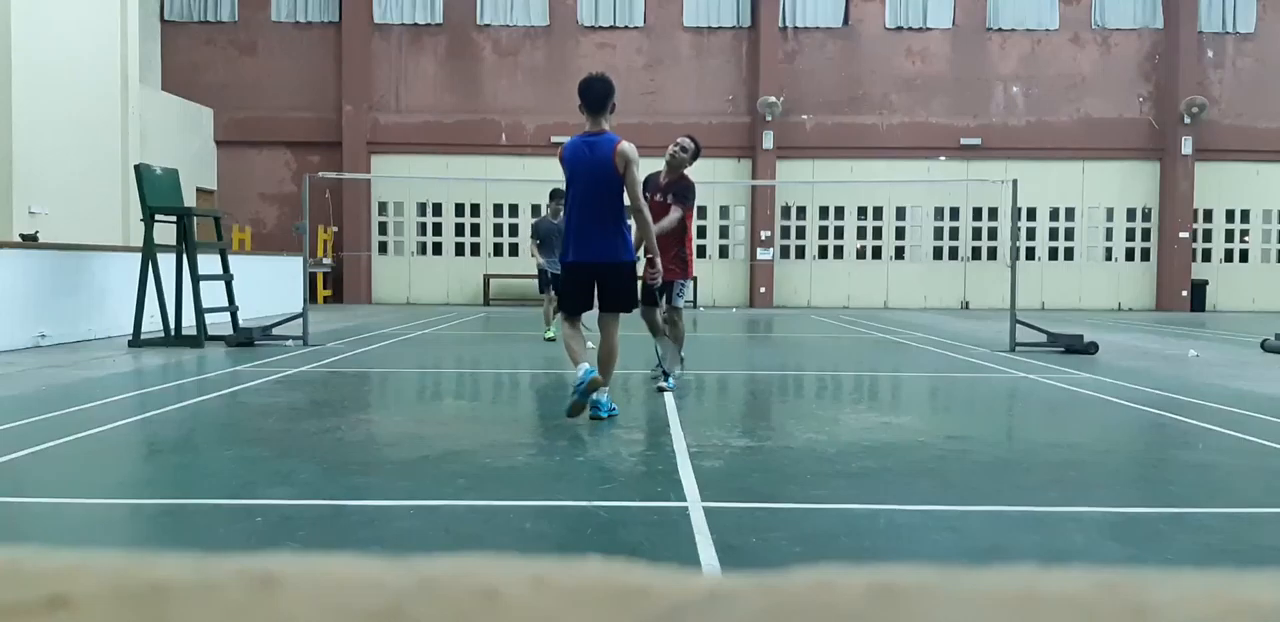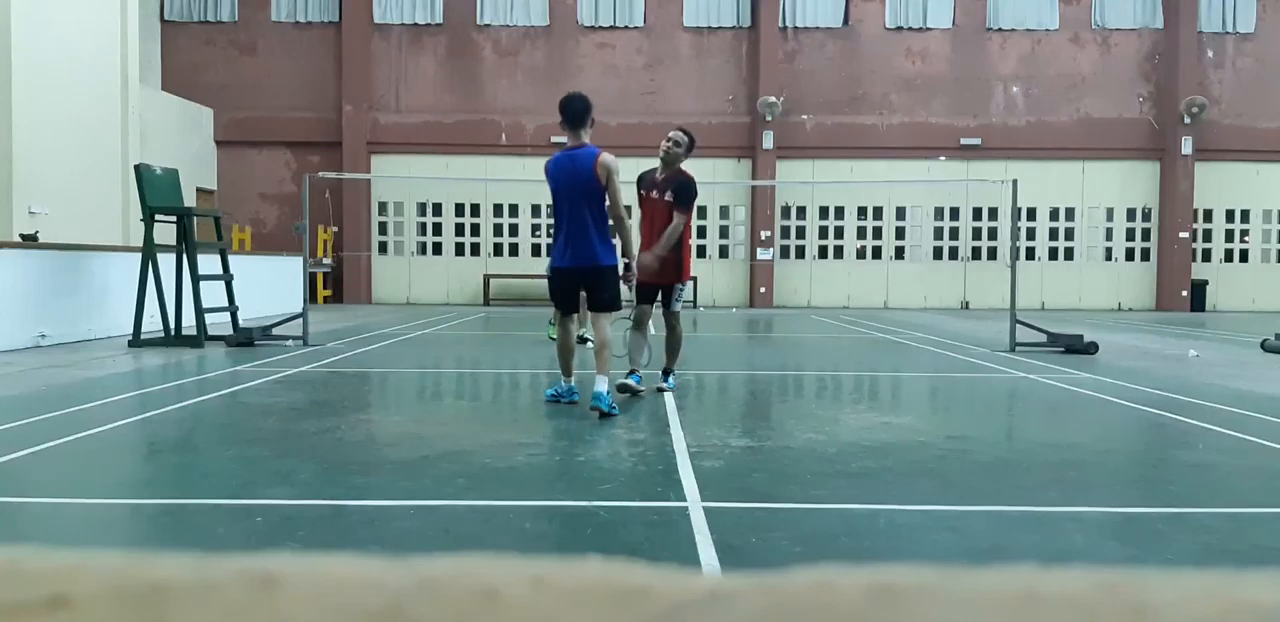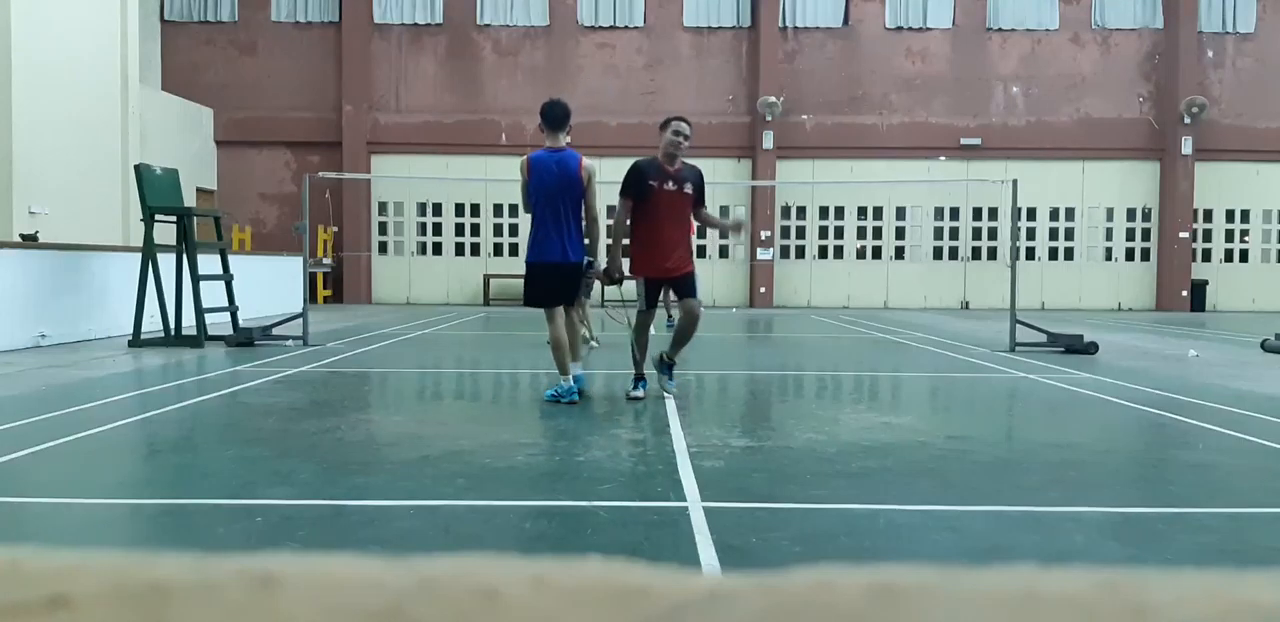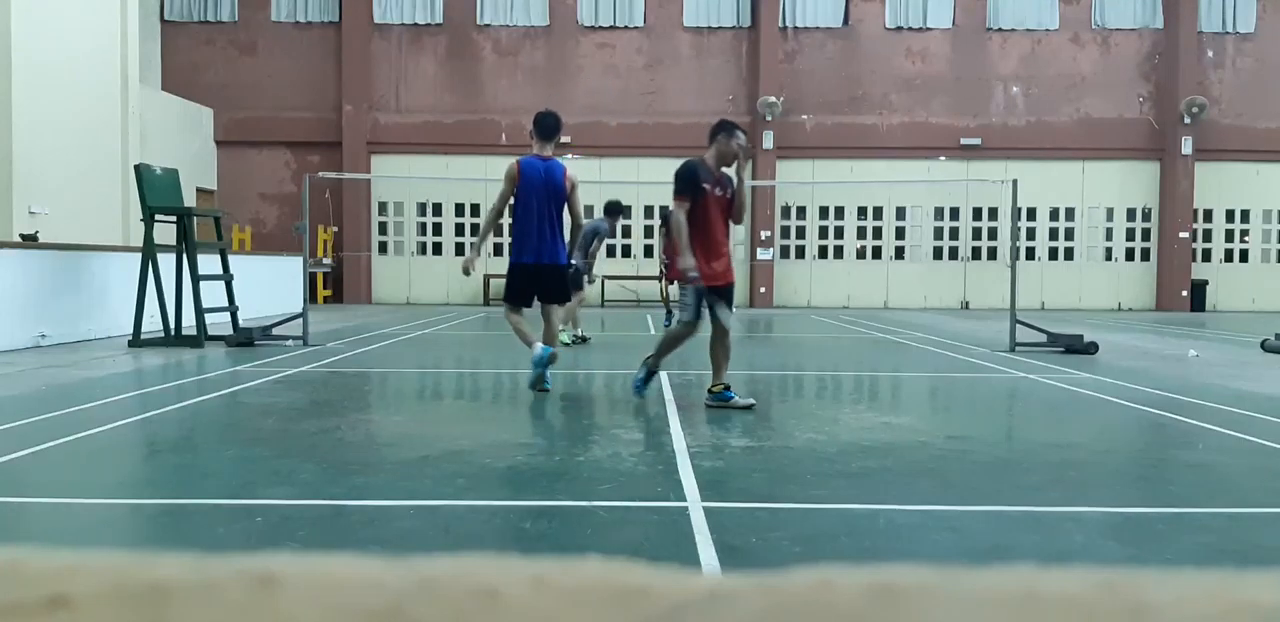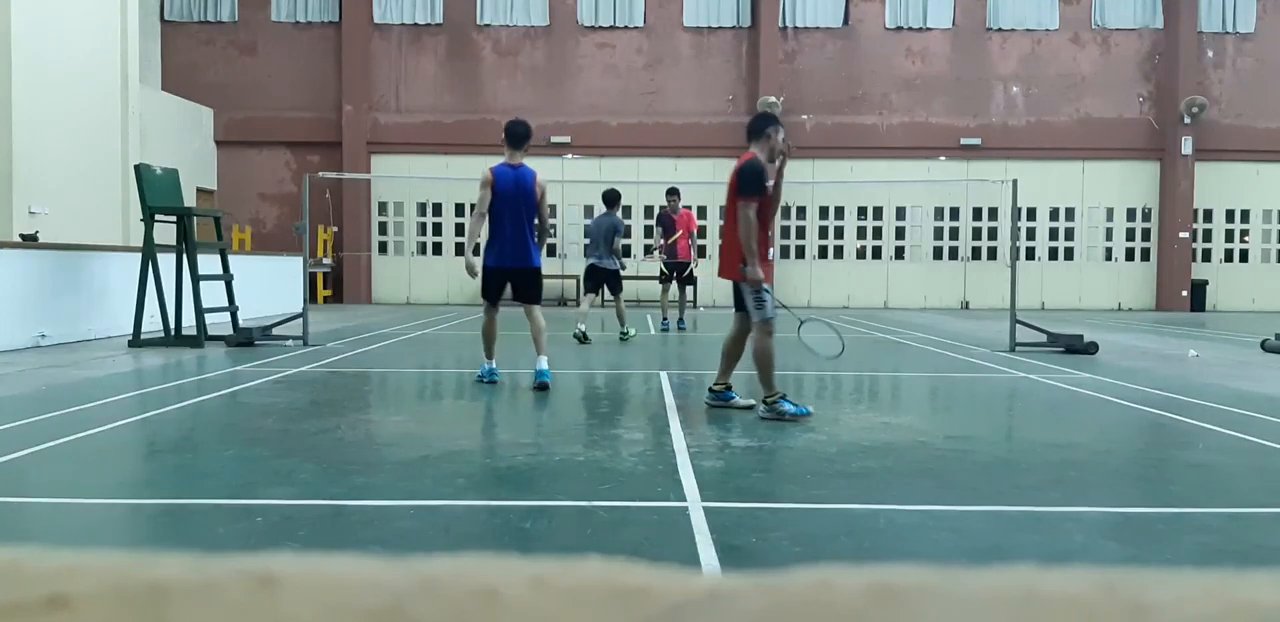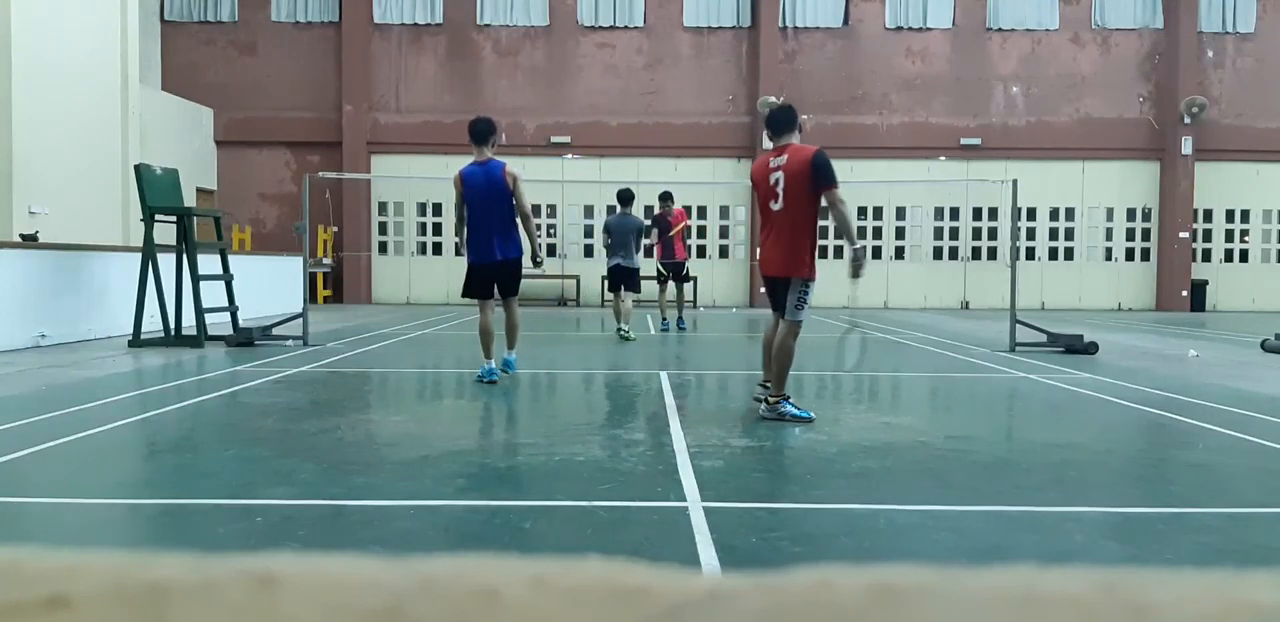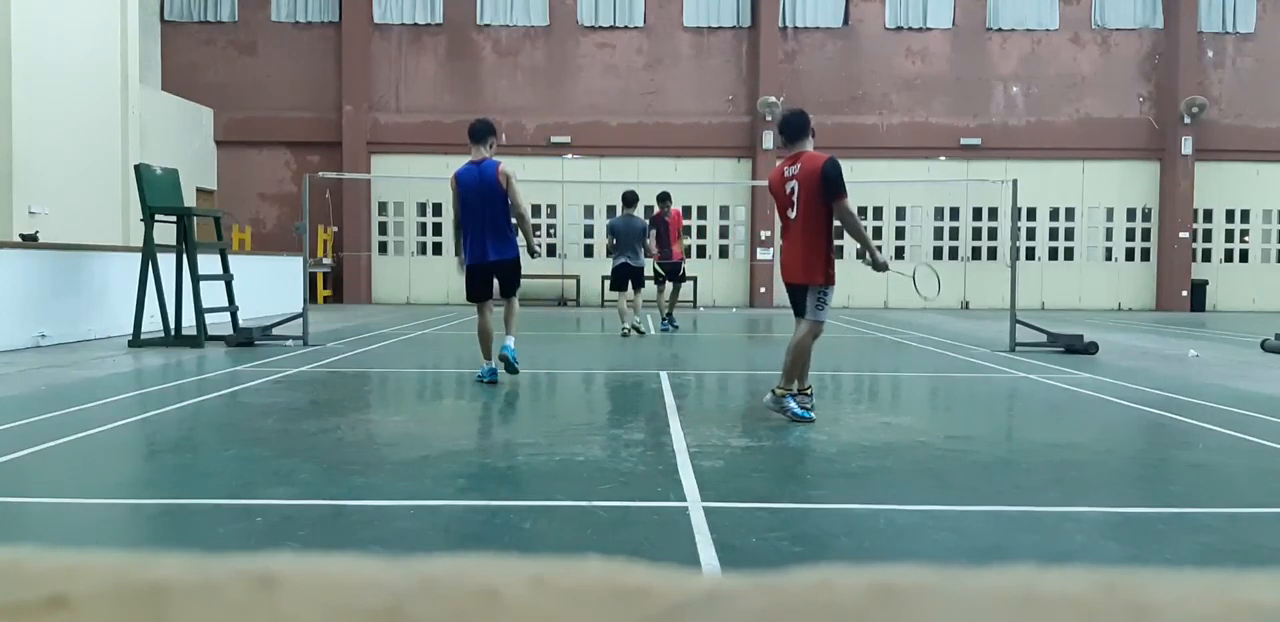
dt=0.4s
person 1, frame 1
left shoulder: (566, 152)
right shoulder: (624, 150)
right elbow: (638, 208)
right wrist: (653, 254)
left hip: (575, 253)
right hip: (617, 254)
left knee: (570, 320)
right knee: (609, 324)
left ankle: (583, 372)
right ankle: (602, 399)
person 1, frame 2
left shoulder: (551, 165)
right shoulder: (605, 161)
right elbow: (618, 215)
right wrist: (630, 258)
left hip: (563, 259)
right hip: (600, 258)
left knee: (565, 321)
right knee: (600, 323)
left ankle: (566, 385)
right ankle: (600, 390)
person 1, frame 3
left shoulder: (528, 163)
right shoulder: (584, 166)
left elbow: (527, 207)
right elbow: (592, 217)
right wrist: (593, 256)
left hip: (541, 254)
right hip: (573, 254)
left knee: (554, 317)
right knee: (570, 311)
left ankle: (567, 384)
right ankle: (576, 372)
person 1, frame 4
left shoulder: (517, 168)
right shoulder: (567, 175)
left elbow: (497, 211)
right elbow: (578, 222)
left wrist: (475, 249)
right wrist: (569, 255)
left hip: (524, 256)
right hip: (555, 257)
left knee: (513, 310)
right knee: (550, 313)
left ankle: (539, 350)
right ankle: (542, 373)
person 1, frame 5
left shoulder: (491, 175)
right shoulder: (537, 181)
left elbow: (480, 214)
right elbow: (543, 225)
left wrist: (469, 252)
right wrist: (536, 252)
left hip: (496, 258)
right hip: (527, 260)
left knee: (491, 311)
right knee: (534, 312)
left ankle: (489, 367)
right ankle: (542, 366)
person 1, frame 6
left shoulder: (461, 177)
right shoulder: (509, 172)
left elbow: (460, 217)
right elbow: (525, 214)
left wrist: (462, 243)
right wrist: (535, 248)
left hip: (479, 255)
right hip: (509, 252)
left knee: (485, 309)
right knee: (510, 303)
left ankle: (489, 366)
right ankle: (510, 357)
person 1, frame 7
left shoulder: (458, 177)
right shoulder: (502, 171)
left elbow: (458, 220)
right elbow: (520, 212)
left wrist: (460, 254)
right wrist: (531, 243)
left hip: (475, 255)
right hip: (505, 252)
left knee: (483, 310)
right knee: (511, 298)
left ankle: (488, 367)
right ankle: (509, 344)
person 2, frame 1
left shoulder: (685, 186)
right shoulder: (650, 180)
left elbow: (675, 218)
right wrist: (634, 245)
left hip: (677, 262)
left knee: (673, 315)
right knee: (648, 312)
left ankle: (670, 371)
right ankle: (668, 357)
person 2, frame 2
left shoulder: (685, 182)
right shoulder: (644, 178)
left elbow: (678, 224)
left wrist: (656, 255)
right wrist: (639, 255)
left hip: (673, 265)
right hip: (647, 264)
left knee: (672, 319)
right knee: (639, 316)
left ankle: (669, 372)
right ankle: (635, 374)
person 2, frame 3
left shoulder: (693, 174)
right shoulder: (641, 169)
left elbow: (699, 214)
right elbow: (622, 213)
left wrist: (725, 225)
right wrist: (615, 254)
left hip: (681, 262)
right hip: (646, 262)
left knee: (692, 312)
right knee: (644, 318)
left ankle: (668, 359)
right ankle: (639, 377)
person 2, frame 4
left shoulder: (726, 180)
right shoulder: (691, 170)
left elbow: (737, 218)
right elbow: (678, 213)
left wrist: (741, 177)
right wrist: (685, 255)
left hip: (722, 268)
right hip: (694, 267)
left knee: (722, 326)
right knee: (688, 325)
left ankle: (719, 389)
right ankle: (651, 365)
person 2, frame 5
left shoulder: (756, 168)
right shoulder: (753, 167)
left elbow: (767, 215)
right elbow: (746, 216)
left wrist: (780, 174)
right wrist: (752, 263)
left hip: (748, 264)
right hip: (749, 265)
left knee: (743, 325)
right knee: (765, 327)
left ankle: (720, 388)
right ankle: (772, 400)
person 2, frame 6
left shoulder: (758, 166)
right shoulder: (814, 157)
right elbow: (836, 205)
right wrist: (855, 246)
left hip: (769, 258)
right hip: (796, 260)
left knee: (778, 320)
right knee: (790, 326)
left ankle: (767, 384)
right ankle: (774, 400)
person 2, frame 7
left shoulder: (776, 175)
right shoulder: (825, 165)
right elbow: (845, 214)
right wrist: (872, 251)
left hip: (790, 263)
right hip: (815, 263)
left knee: (804, 325)
right knee: (811, 328)
left ankle: (802, 391)
right ankle: (782, 392)
